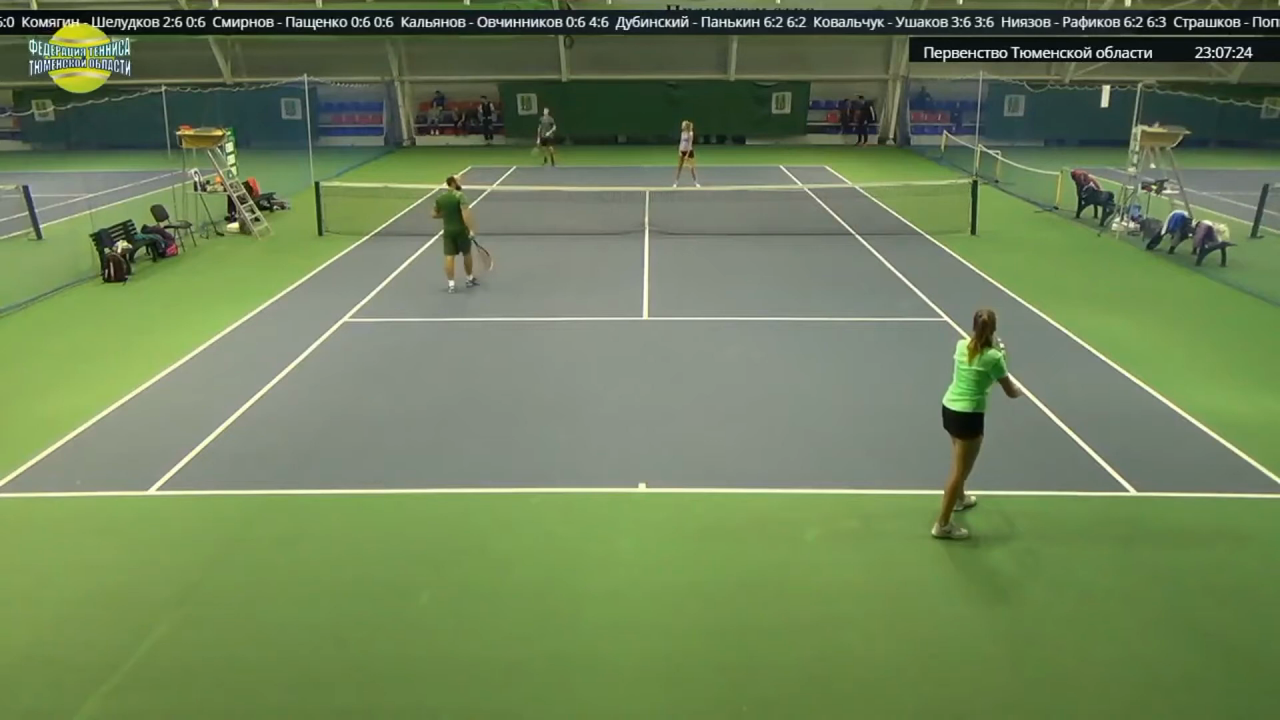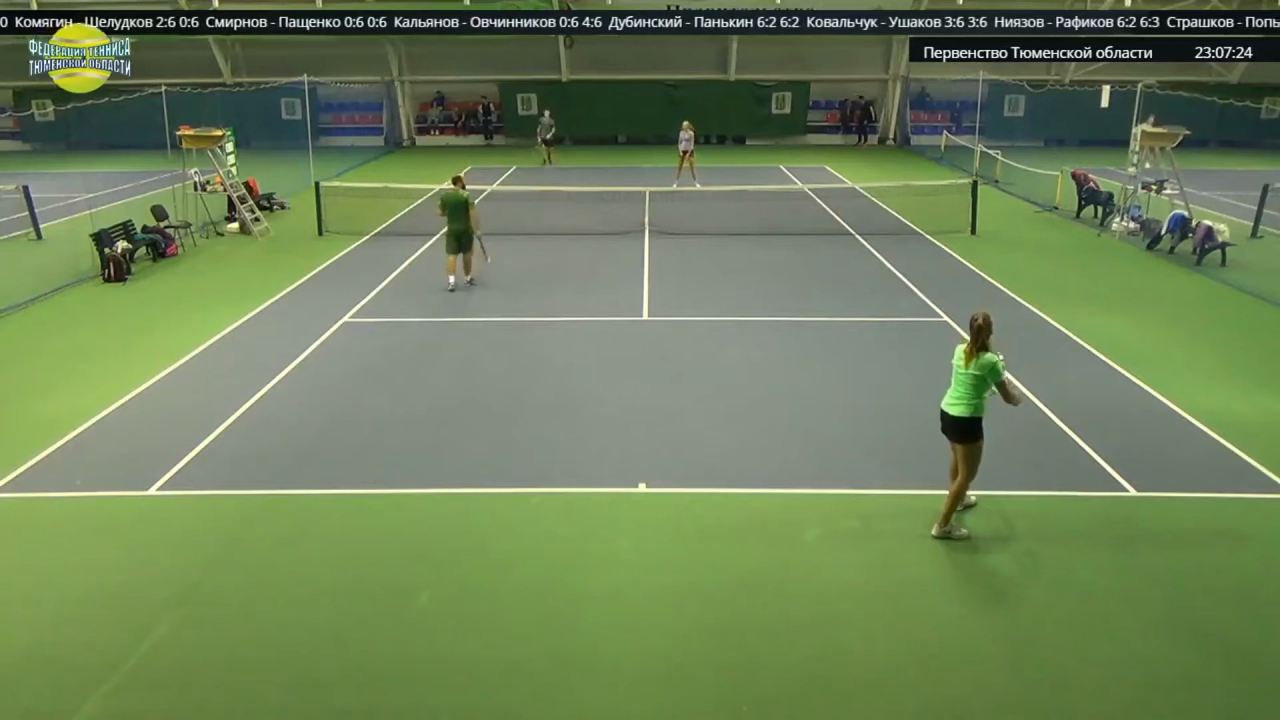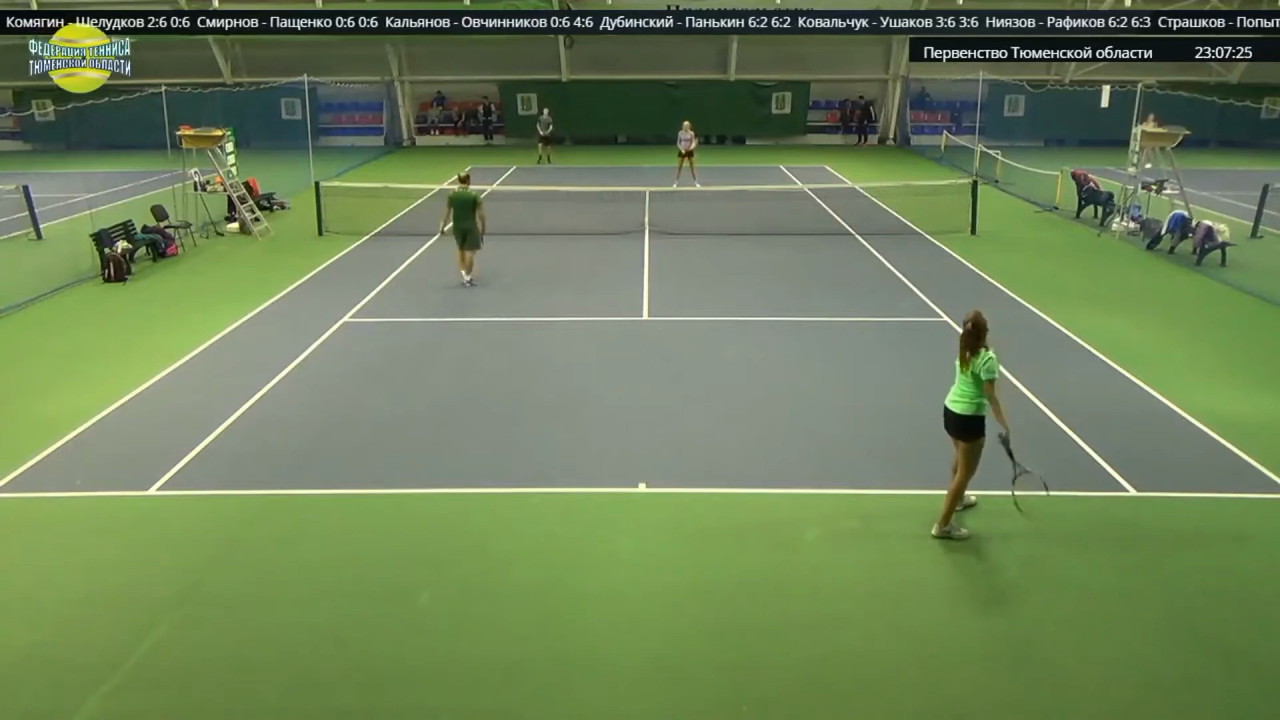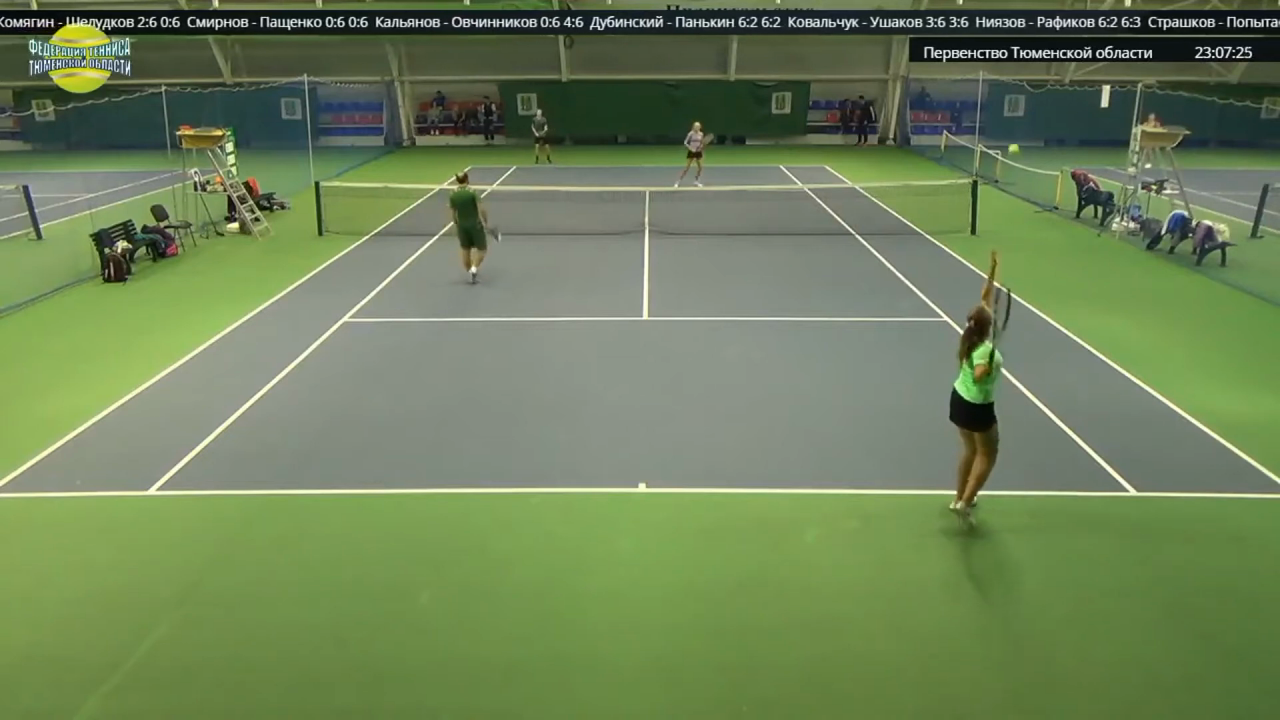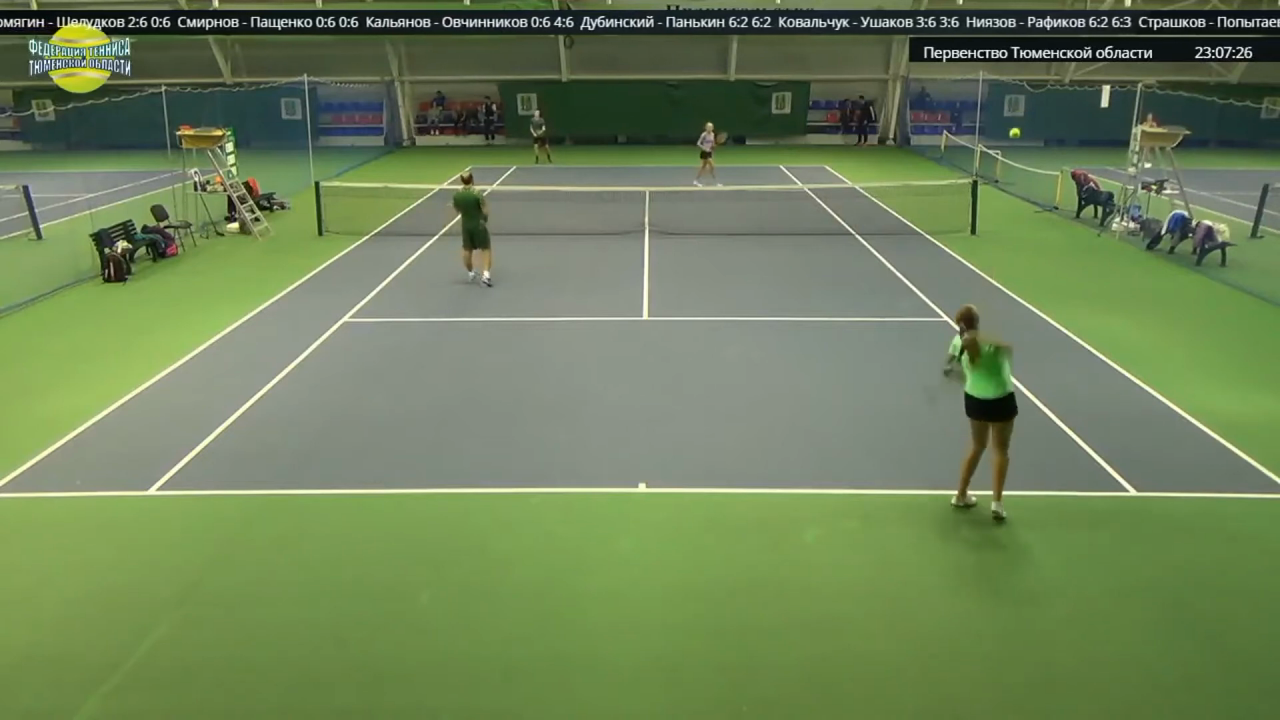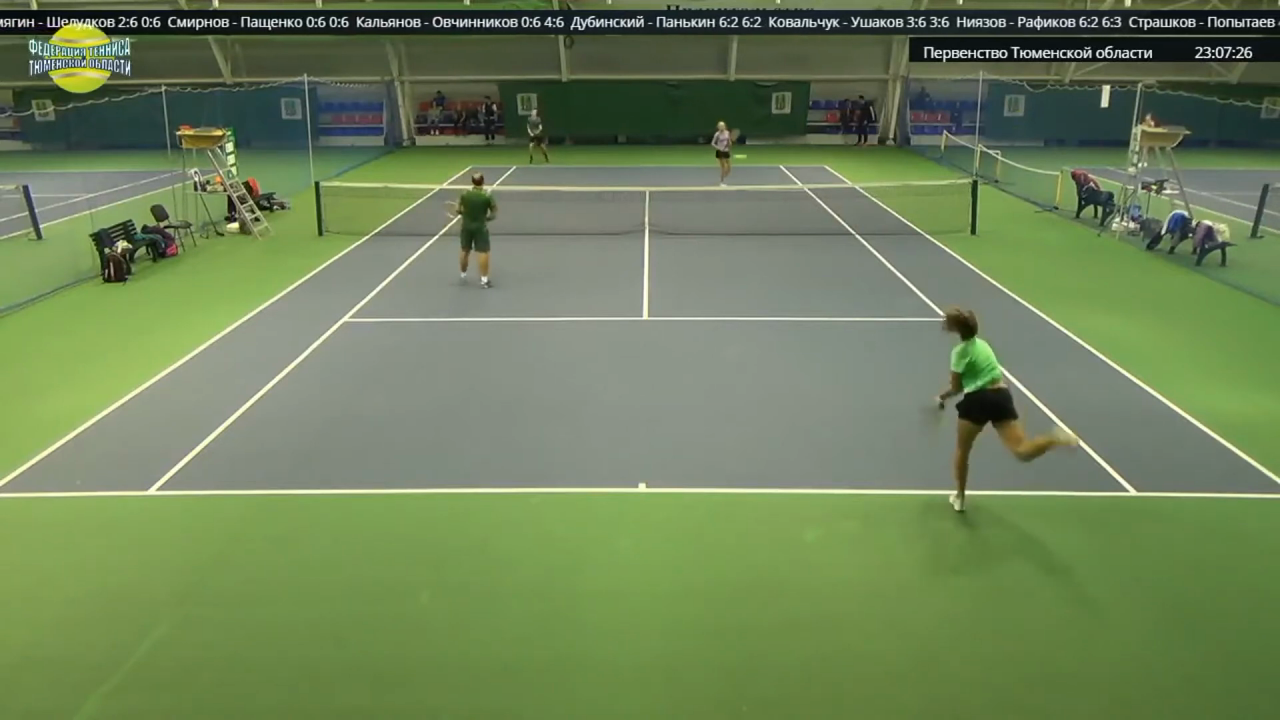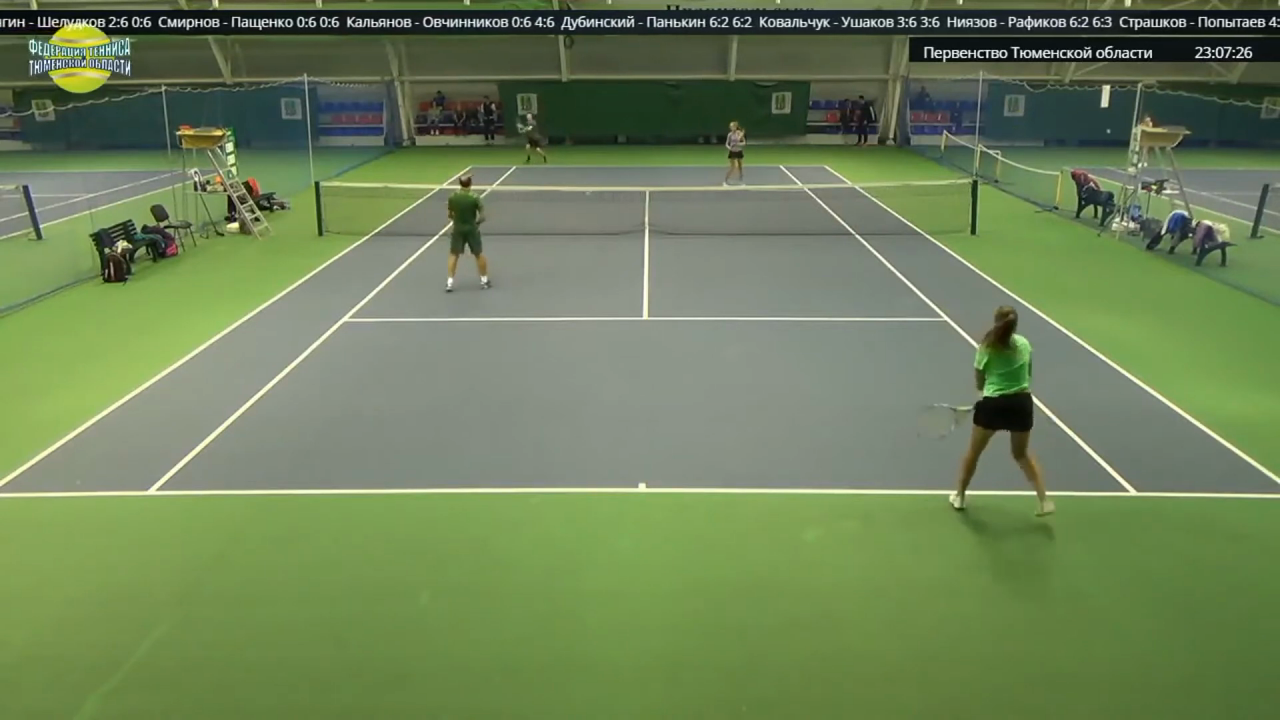
dt=0.4s
person 1, frame 1
left shoulder: (961, 345)
right shoulder: (993, 357)
right elbow: (1011, 392)
right wrist: (1019, 391)
left hip: (949, 408)
right hip: (968, 416)
left knee: (959, 460)
right knee: (960, 470)
left ankle: (959, 498)
right ankle: (943, 524)
person 1, frame 2
left shoulder: (960, 351)
right shoulder: (990, 361)
right elbow: (1007, 397)
right wrist: (1017, 398)
left hip: (947, 413)
right hip: (966, 421)
left knee: (957, 460)
right knee: (967, 475)
left ankle: (959, 498)
right ankle: (943, 525)
person 1, frame 3
left shoulder: (965, 350)
right shoulder: (987, 358)
left elbow: (977, 334)
right elbow: (990, 395)
left wrist: (975, 324)
right wrist: (1003, 423)
left hip: (950, 409)
right hip: (969, 418)
left knee: (960, 459)
right knee: (966, 472)
left ankle: (957, 499)
right ankle: (942, 525)
person 1, frame 4
left shoulder: (972, 337)
right shoulder: (983, 349)
left elbow: (984, 299)
right elbow: (978, 378)
left wrist: (992, 271)
right wrist: (988, 358)
left hip: (958, 401)
right hip: (977, 408)
left knee: (970, 451)
right knee: (989, 456)
left ankle: (961, 498)
right ankle: (966, 500)
person 1, frame 5
left shoulder: (960, 342)
right shoulder: (983, 343)
left elbow: (952, 359)
right elbow: (1007, 350)
right wrist: (986, 341)
left hip: (975, 399)
right hip: (1003, 401)
left knee: (976, 447)
right knee: (1000, 452)
left ankle: (961, 495)
right ankle: (997, 502)
person 1, frame 6
left shoulder: (960, 352)
right shoulder: (981, 344)
left elbow: (955, 387)
left wrist: (944, 396)
right wrist: (949, 394)
left hip: (977, 400)
right hip: (1002, 396)
left knee: (962, 449)
right knee: (1022, 451)
left ankle: (959, 497)
right ankle: (1055, 438)
person 1, frame 7
left shoulder: (987, 349)
right shoulder: (1024, 344)
left elbow: (980, 385)
right elbow: (1027, 375)
left hip: (995, 406)
right hip: (1023, 404)
left knee: (974, 452)
right knee: (1021, 453)
left ankle: (960, 496)
right ankle: (1044, 500)
